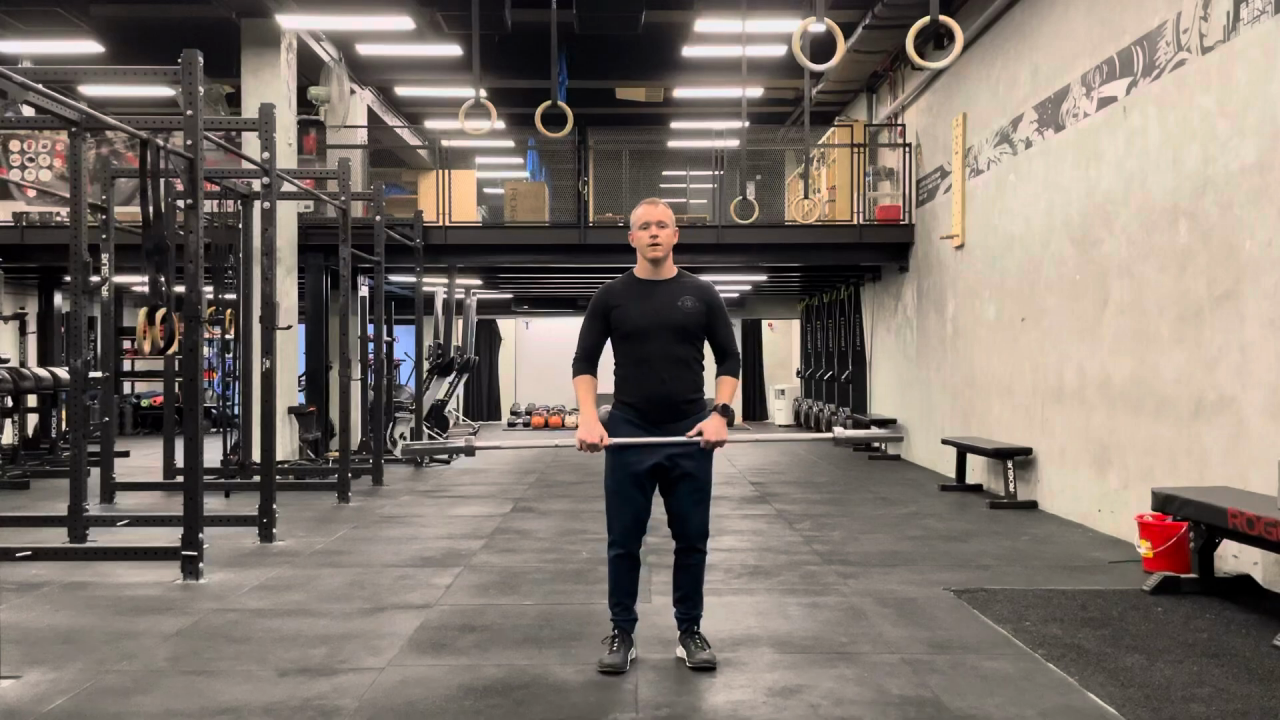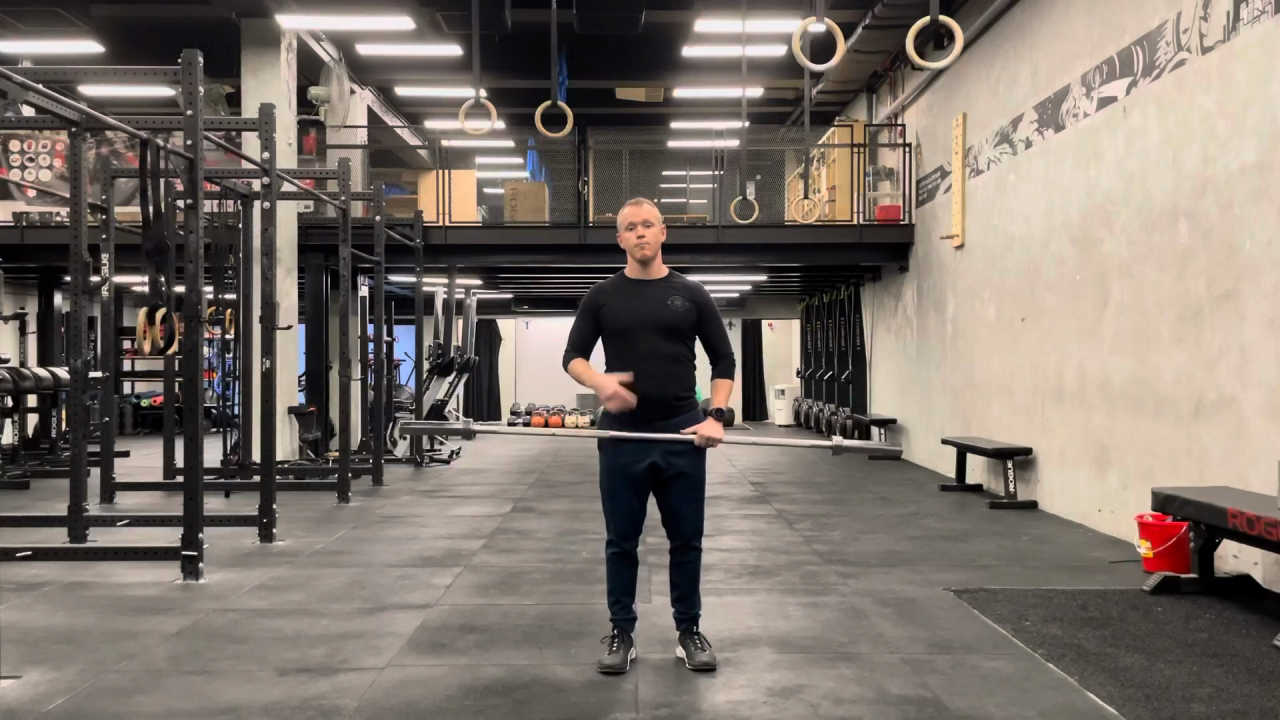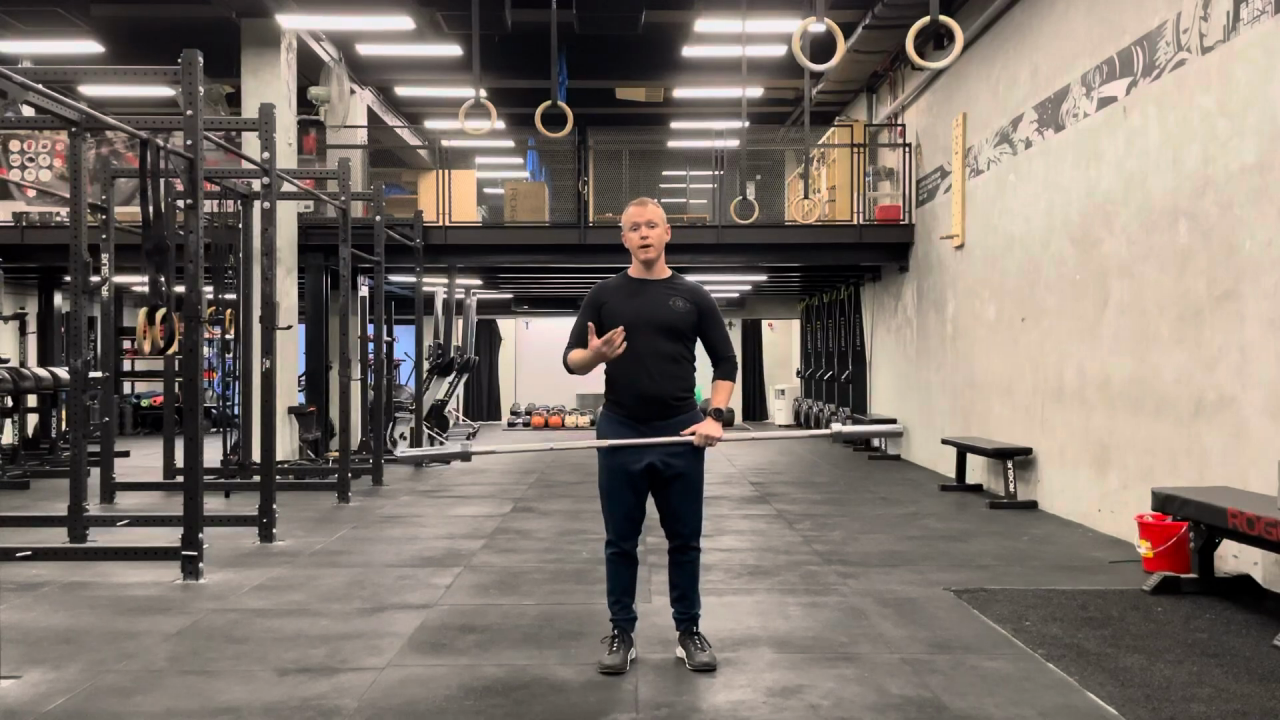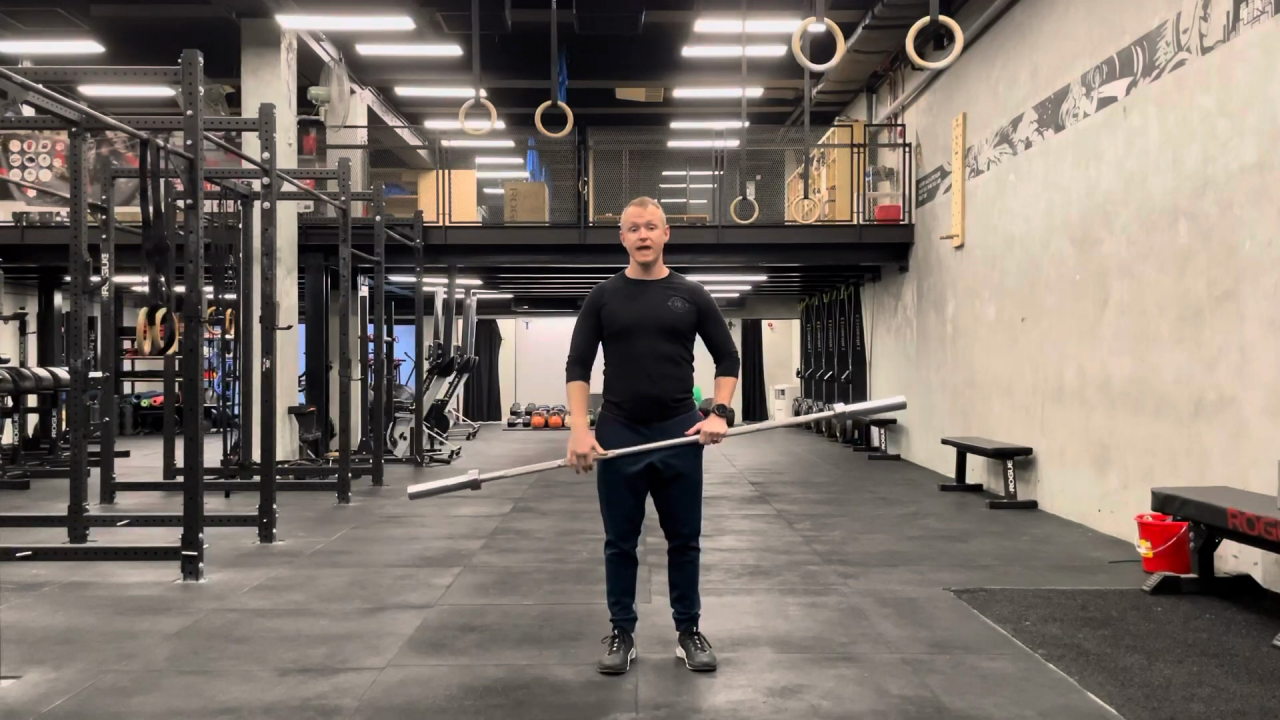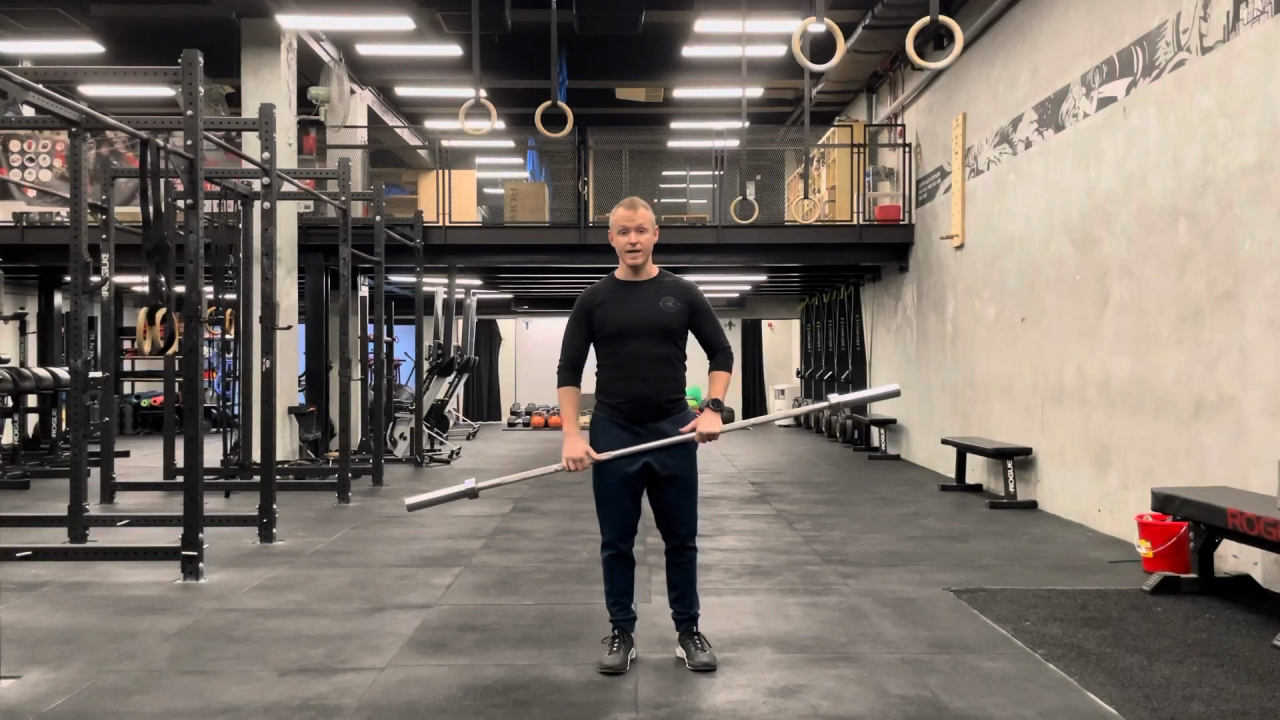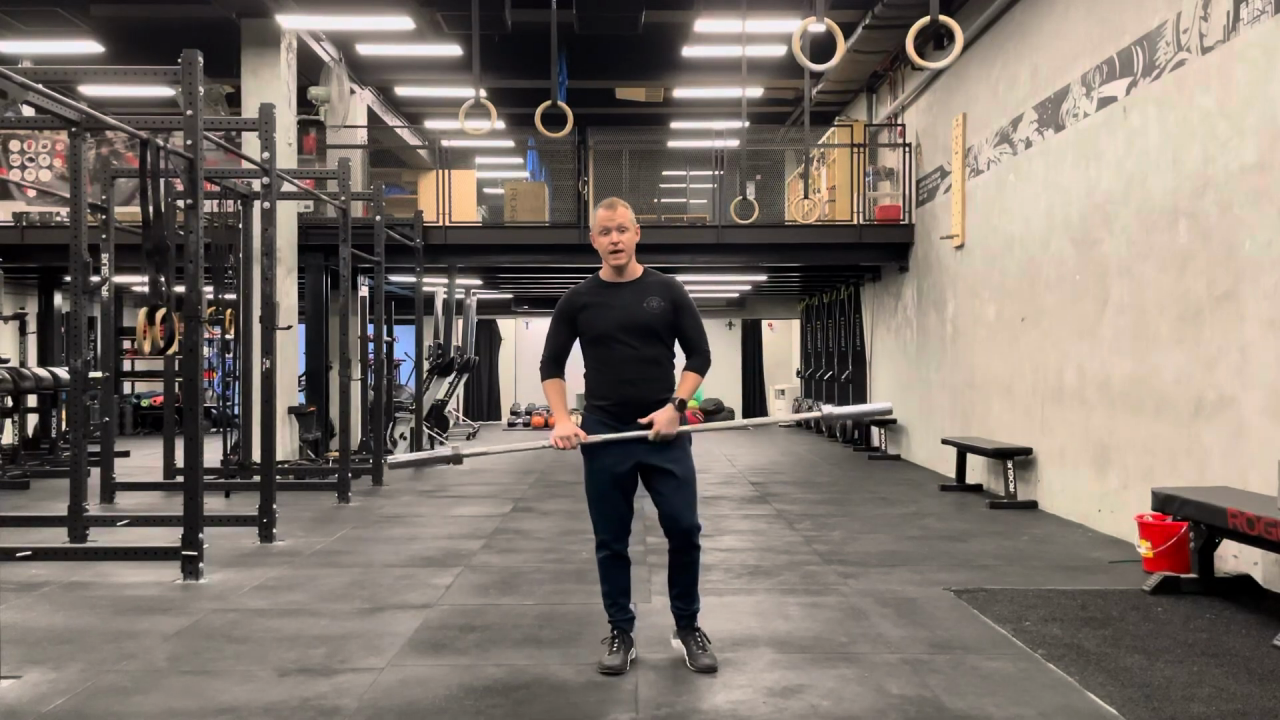
dt=0.3s
person 1, frame 1
left shoulder: (701, 294)
right shoulder: (611, 296)
left elbow: (728, 359)
right elbow: (584, 362)
left wrist: (721, 413)
right wrist: (589, 417)
left hip: (690, 433)
right hip: (628, 432)
left knee: (692, 538)
right knee: (623, 540)
left ankle: (689, 631)
right ankle: (622, 633)
person 1, frame 2
left shoulder: (692, 294)
right shoulder: (602, 296)
left elbow: (723, 359)
right elbow: (573, 356)
left wrist: (716, 416)
right wrist: (597, 380)
left hip: (683, 431)
right hip: (622, 433)
left knee: (686, 538)
right knee: (621, 540)
left ankle: (688, 631)
right ankle: (621, 632)
person 1, frame 3
left shoulder: (693, 296)
right shoulder: (604, 294)
left elbow: (725, 361)
right elbow: (572, 356)
left wrist: (714, 415)
right wrist: (593, 354)
left hip: (680, 432)
right hip: (620, 430)
left knee: (685, 539)
right knee: (621, 540)
left ankle: (688, 631)
right ankle: (622, 632)
person 1, frame 4
left shoulder: (692, 295)
right shoulder: (603, 297)
left elbow: (727, 357)
right elbow: (577, 364)
left wrist: (719, 411)
right wrist: (579, 429)
left hip: (679, 432)
right hip: (620, 434)
left knee: (684, 540)
right knee: (620, 541)
left ankle: (688, 631)
right ankle: (621, 632)
person 1, frame 5
left shoulder: (682, 293)
right shoulder: (594, 299)
left elbow: (721, 354)
right elbow: (569, 370)
left wrist: (713, 408)
right wrist: (573, 435)
left hip: (673, 432)
right hip: (613, 434)
left knee: (681, 539)
right knee: (616, 542)
left ankle: (688, 631)
right ankle: (622, 633)
person 1, frame 6
left shoulder: (667, 291)
right shoulder: (578, 300)
left elbow: (699, 354)
right elbow: (551, 365)
left wrist: (676, 406)
right wrist: (561, 419)
left hip: (663, 431)
right hip: (603, 434)
left knee: (684, 530)
right knee: (611, 542)
left ankle: (687, 628)
right ankle: (621, 633)
